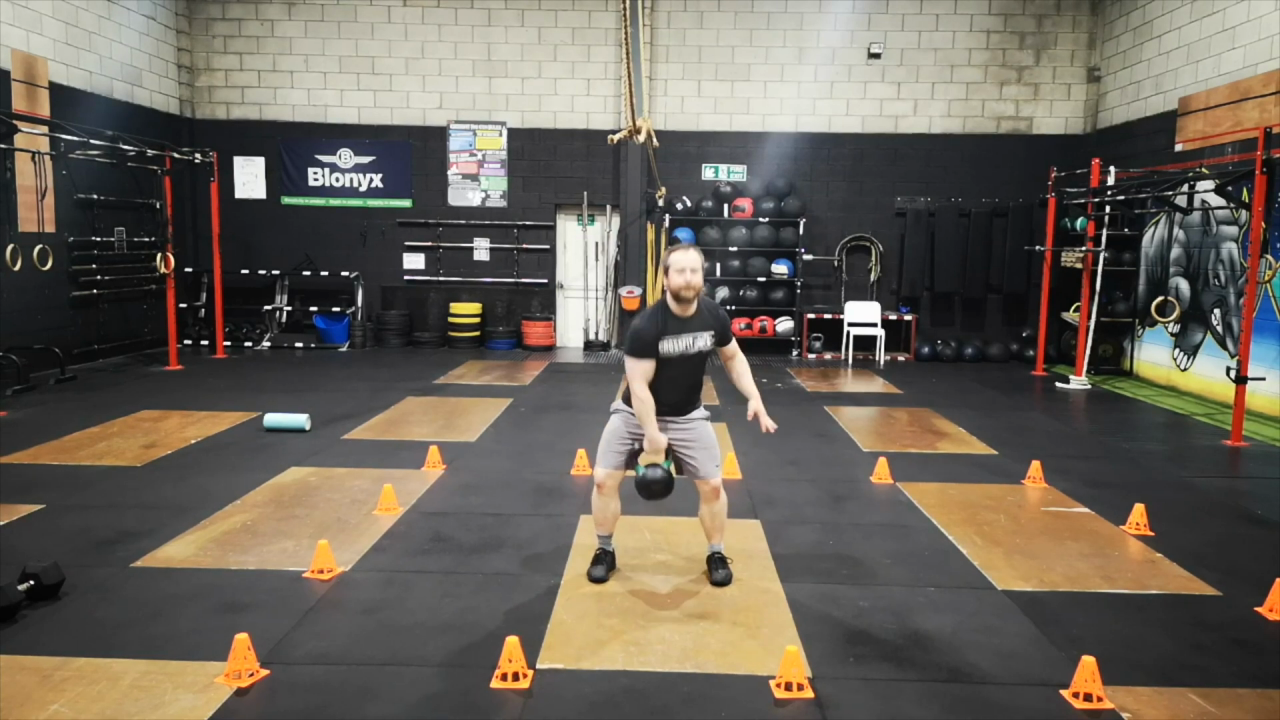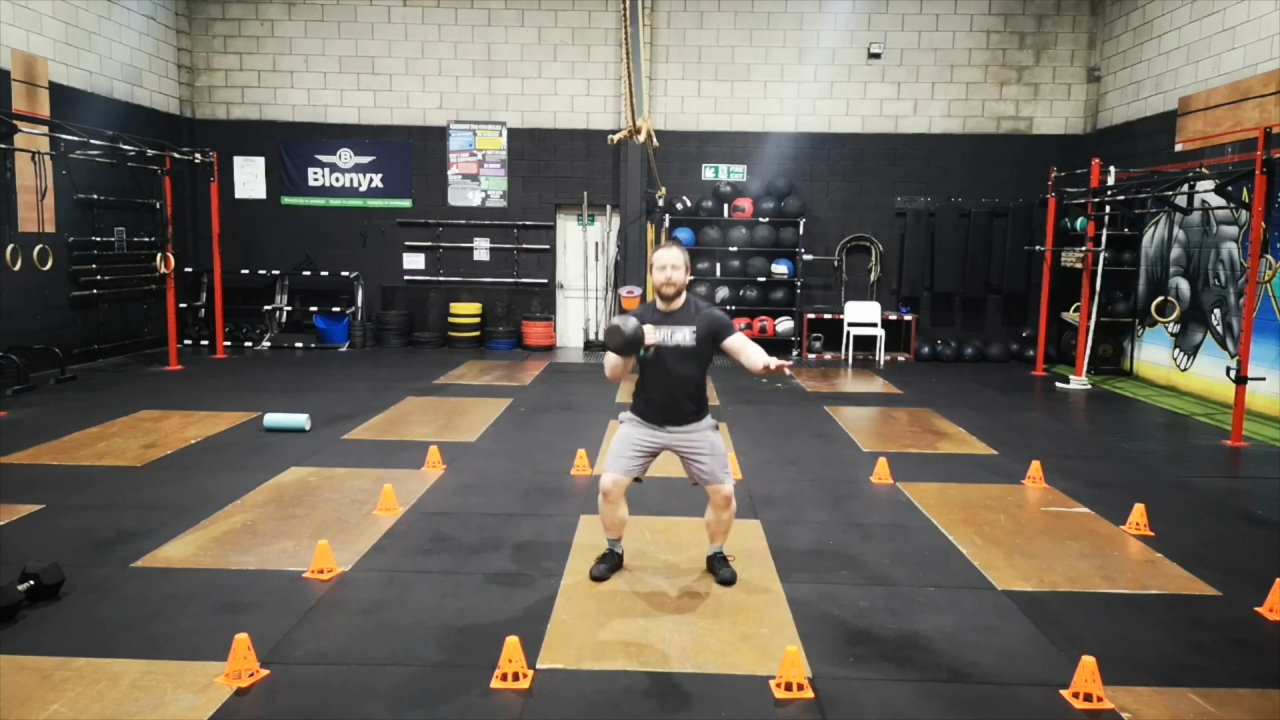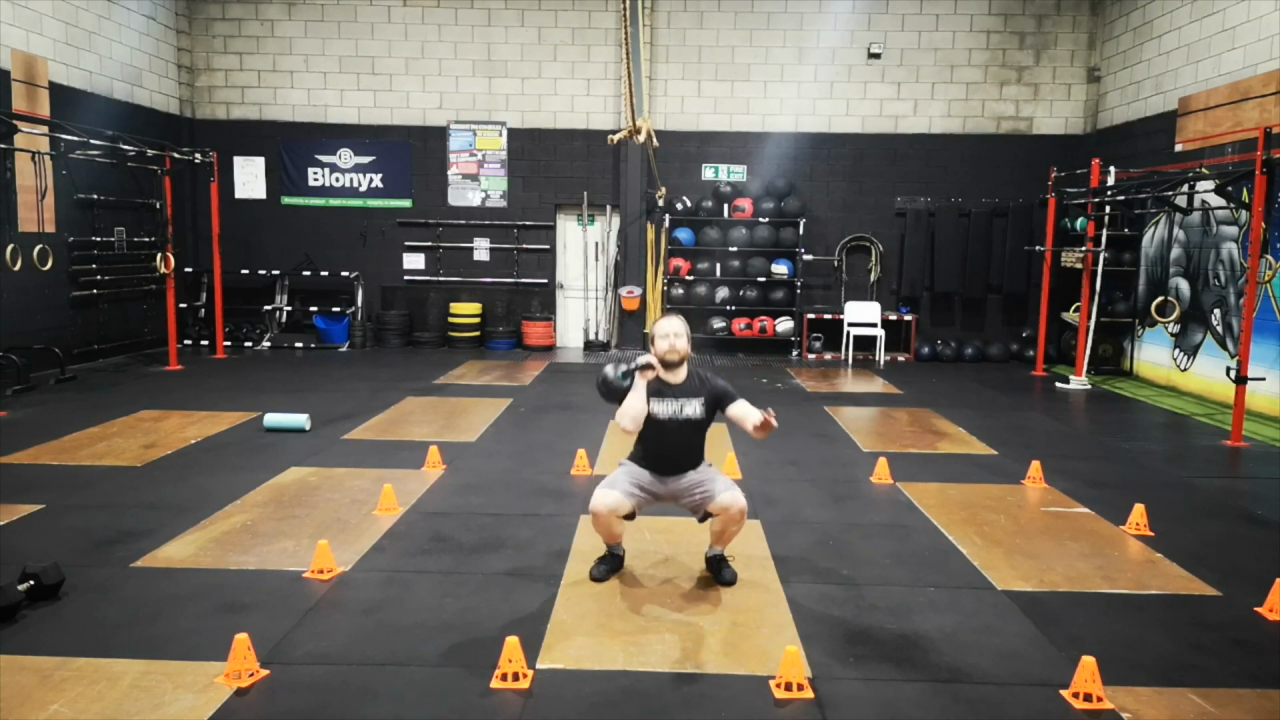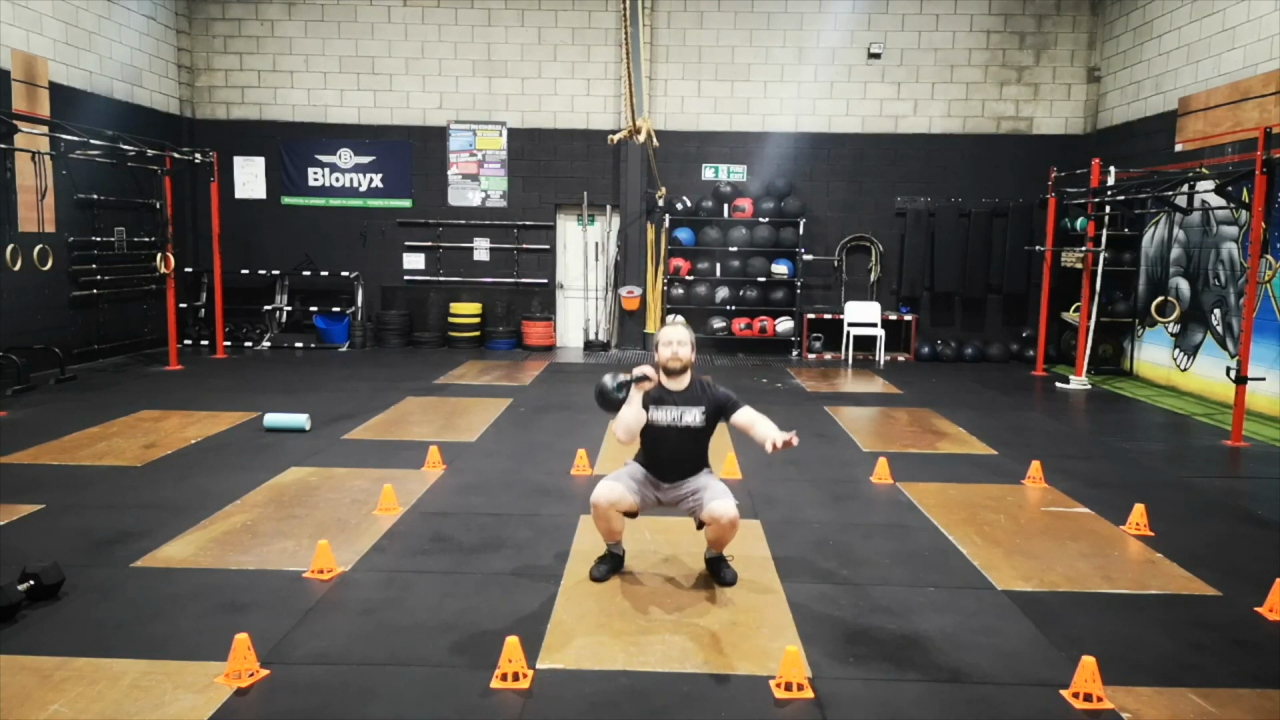
dt=0.4s
person 1, frame 1
left shoulder: (714, 315)
right shoulder: (646, 325)
left elbow: (733, 358)
right elbow: (639, 387)
left wrist: (754, 399)
right wrist: (652, 433)
left hip: (688, 415)
right hip: (636, 413)
left knee: (712, 485)
right knee: (605, 479)
left ankle: (716, 555)
right ankle: (605, 551)
person 1, frame 2
left shoulder: (708, 316)
right shoulder: (638, 318)
left elbow: (742, 347)
right elbow: (611, 373)
left wrist: (764, 362)
right wrist: (629, 351)
left hip: (694, 424)
right hip: (643, 421)
left knee: (723, 493)
right knee: (610, 486)
left ankle: (716, 555)
right ankle: (614, 551)
person 1, frame 3
left shoulder: (710, 386)
right shoulder: (640, 381)
left elbow: (746, 414)
right elbow: (629, 425)
left wrist: (758, 422)
right wrist: (641, 381)
left hip: (691, 473)
right hip: (643, 470)
left knee: (735, 506)
right knee: (600, 507)
left ankle: (715, 555)
right ankle: (614, 553)
person 1, frame 4
left shoulder: (712, 395)
right shoulder: (644, 393)
left elbow: (751, 420)
right elbow: (624, 435)
left wrist: (773, 435)
right wrist: (637, 392)
left hip: (694, 479)
right hip: (647, 475)
left knee: (726, 516)
right knee: (602, 499)
left ankle: (714, 557)
right ankle: (614, 553)
